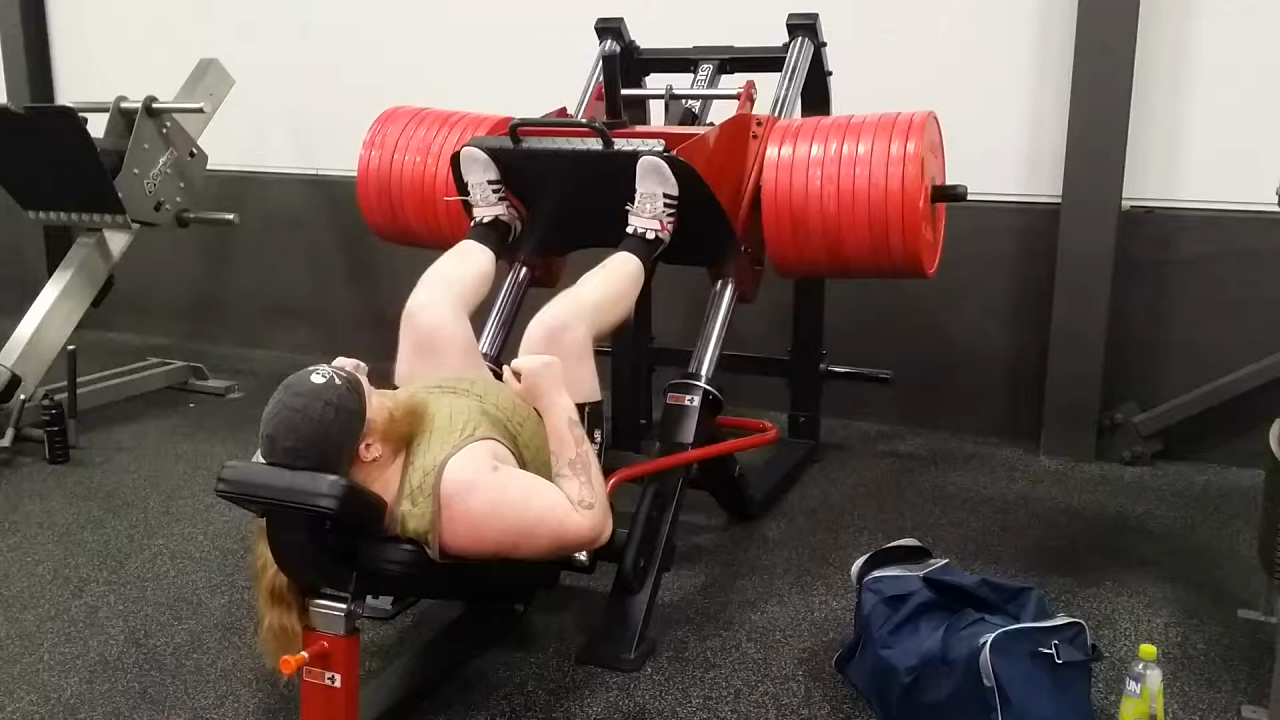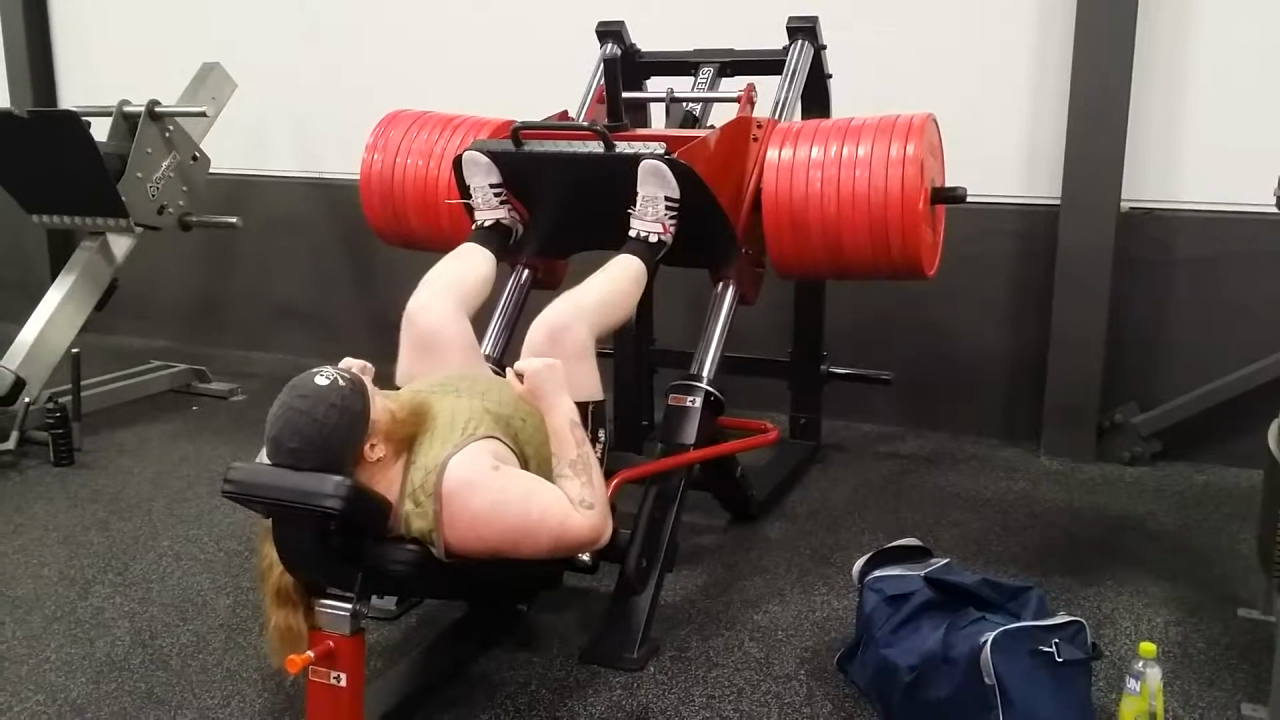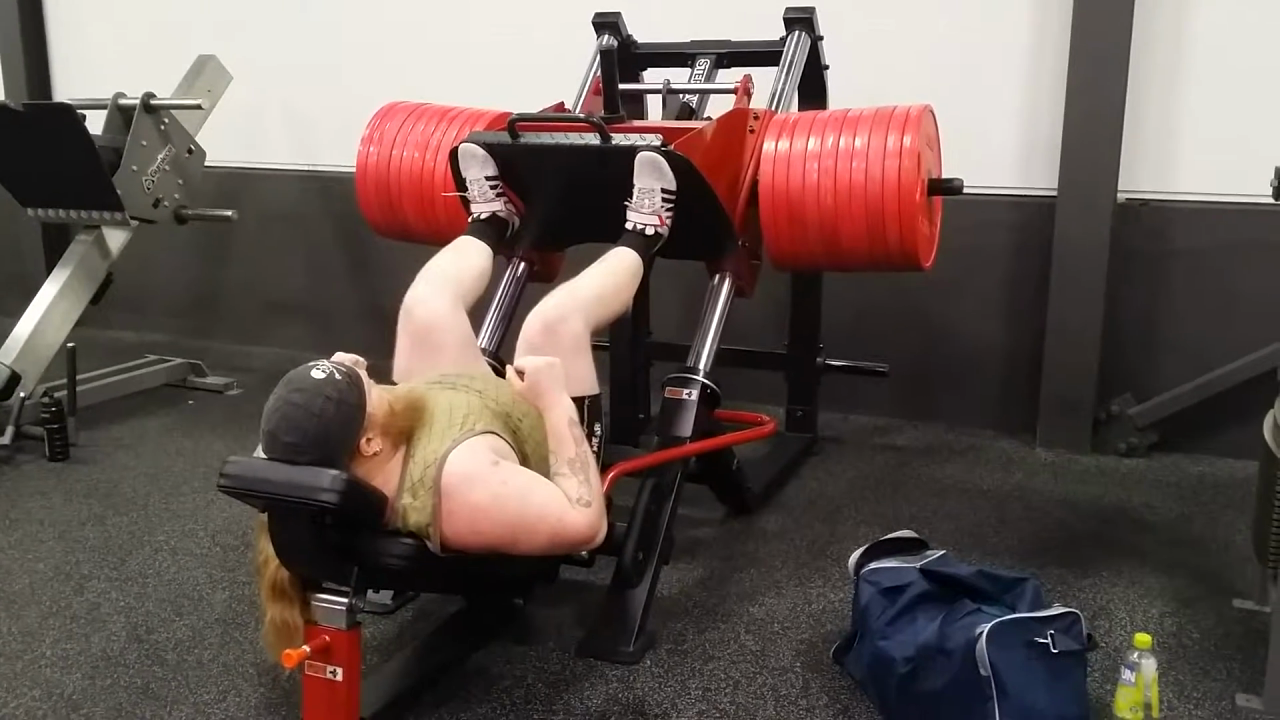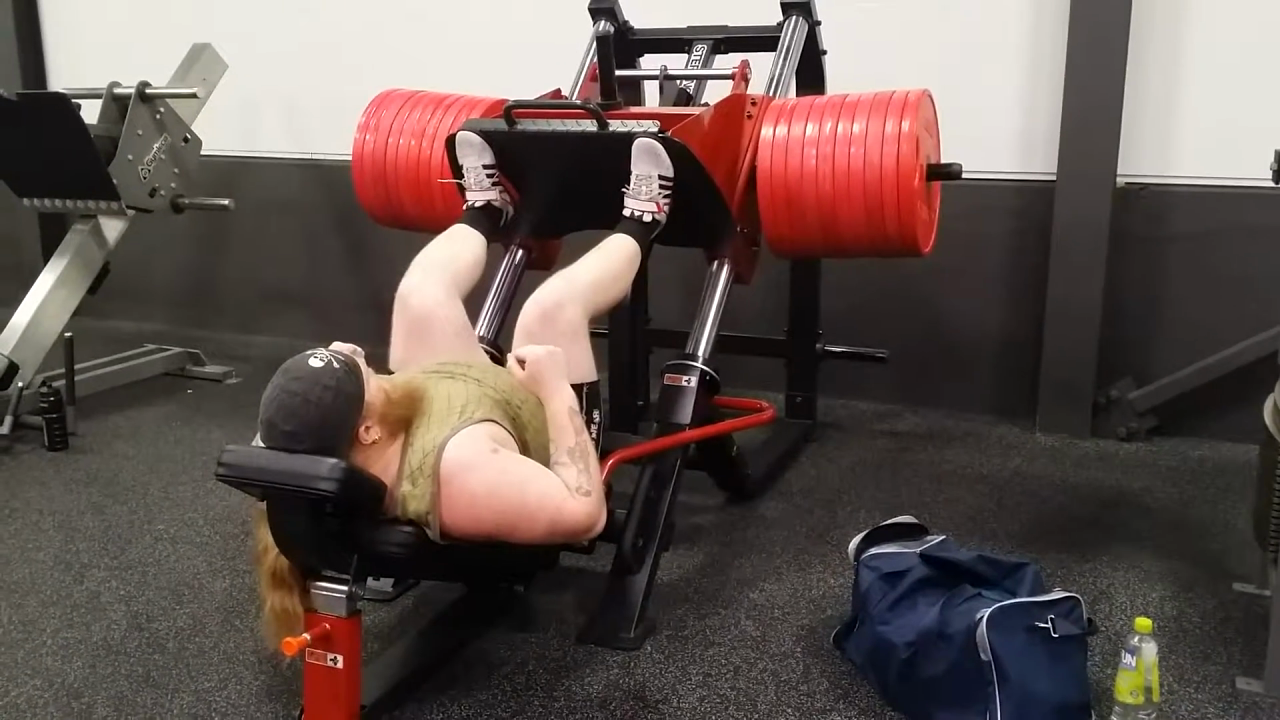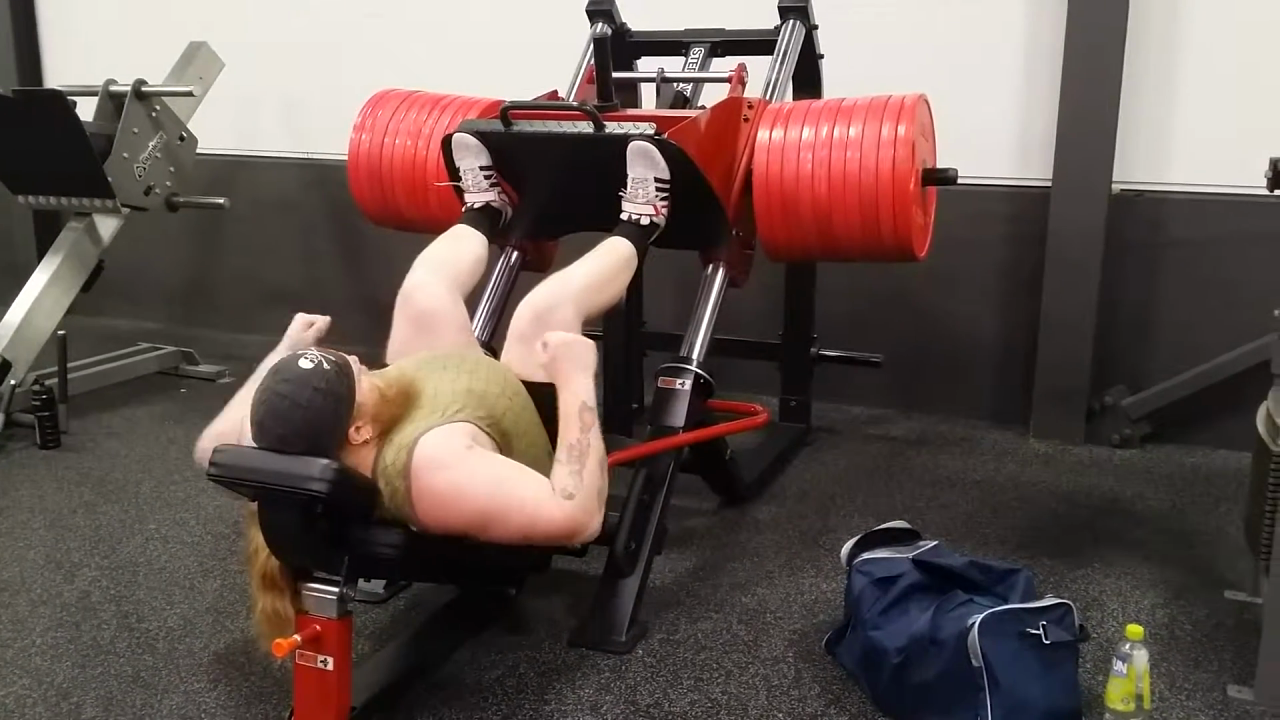
dt=1s
person 1, frame 1
left shoulder: (304, 478)
right shoulder: (459, 491)
right elbow: (590, 523)
left wrist: (342, 389)
right wrist: (553, 400)
right hip: (547, 457)
left knee: (429, 311)
right knee: (558, 328)
left ankle: (494, 223)
right ankle: (643, 241)
person 1, frame 2
left shoulder: (308, 472)
right shoulder: (461, 488)
right elbow: (590, 524)
left wrist: (350, 391)
right wrist: (556, 402)
right hip: (551, 448)
left knee: (430, 312)
right knee: (561, 328)
left ankle: (495, 226)
right ankle: (646, 242)
person 1, frame 3
left shoulder: (301, 462)
right shoulder: (458, 484)
right elbow: (586, 525)
left wrist: (342, 386)
right wrist: (555, 402)
right hip: (545, 437)
left knee: (428, 305)
right knee: (555, 321)
left ankle: (491, 221)
right ankle: (642, 236)
person 1, frame 4
left shoulder: (302, 461)
right shoulder: (459, 472)
right elbow: (585, 513)
left wrist: (335, 378)
right wrist: (556, 391)
right hip: (545, 428)
left knee: (422, 293)
right knee: (553, 308)
left ankle: (485, 208)
right ankle: (640, 222)
person 1, frame 5
left shoulder: (292, 460)
right shoulder: (432, 468)
left elbow: (211, 448)
right elbow: (577, 518)
left wrist: (283, 352)
right wrist: (575, 384)
right hip: (534, 459)
left knee: (426, 292)
right knee: (544, 312)
left ankle: (484, 210)
right ankle: (638, 227)
